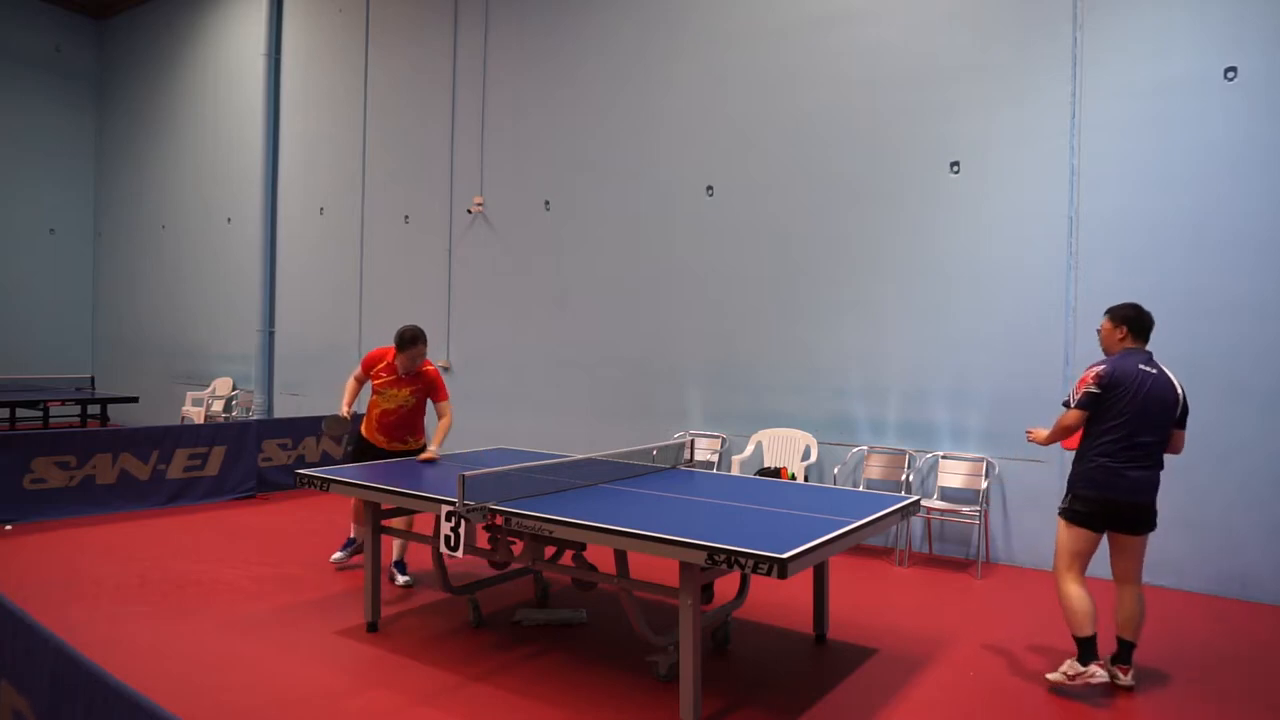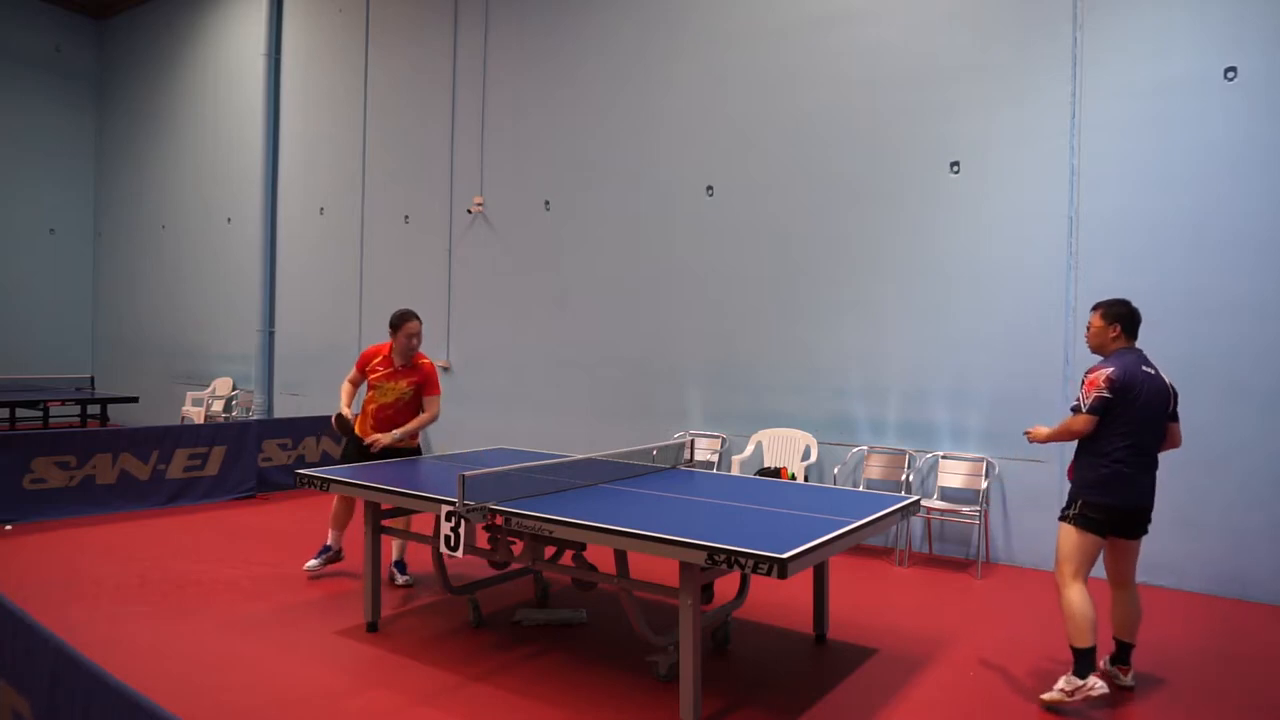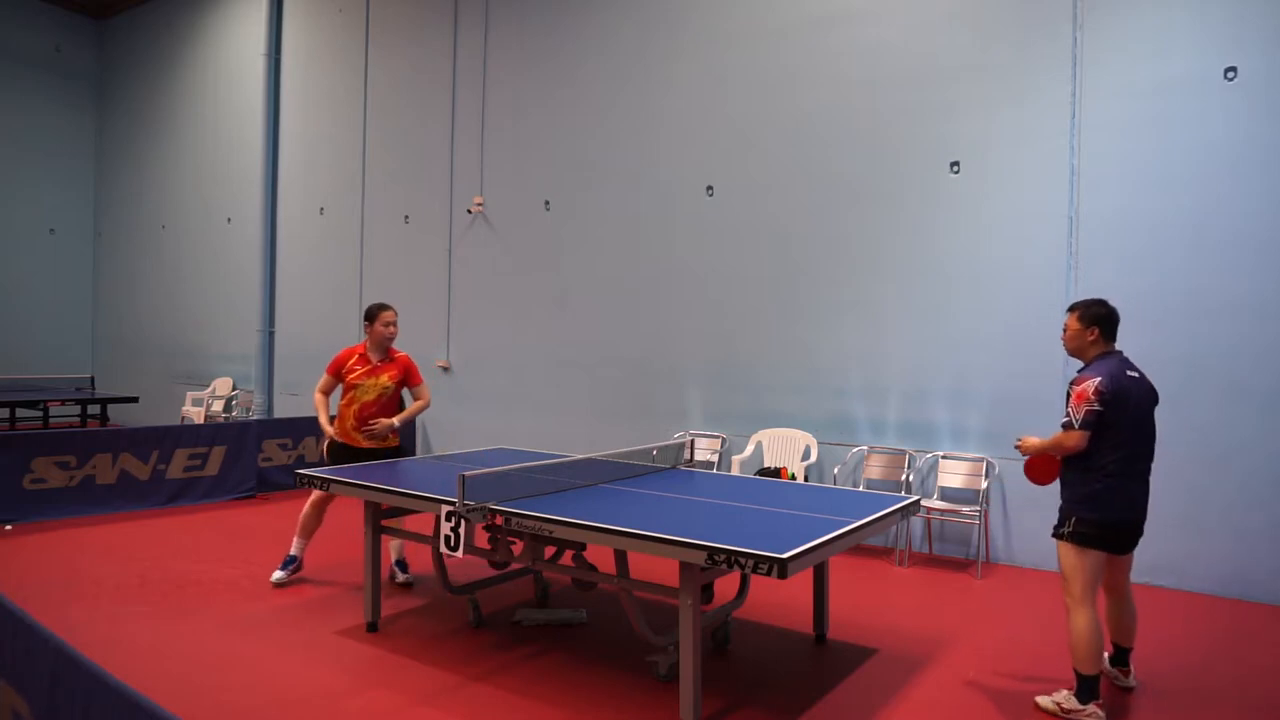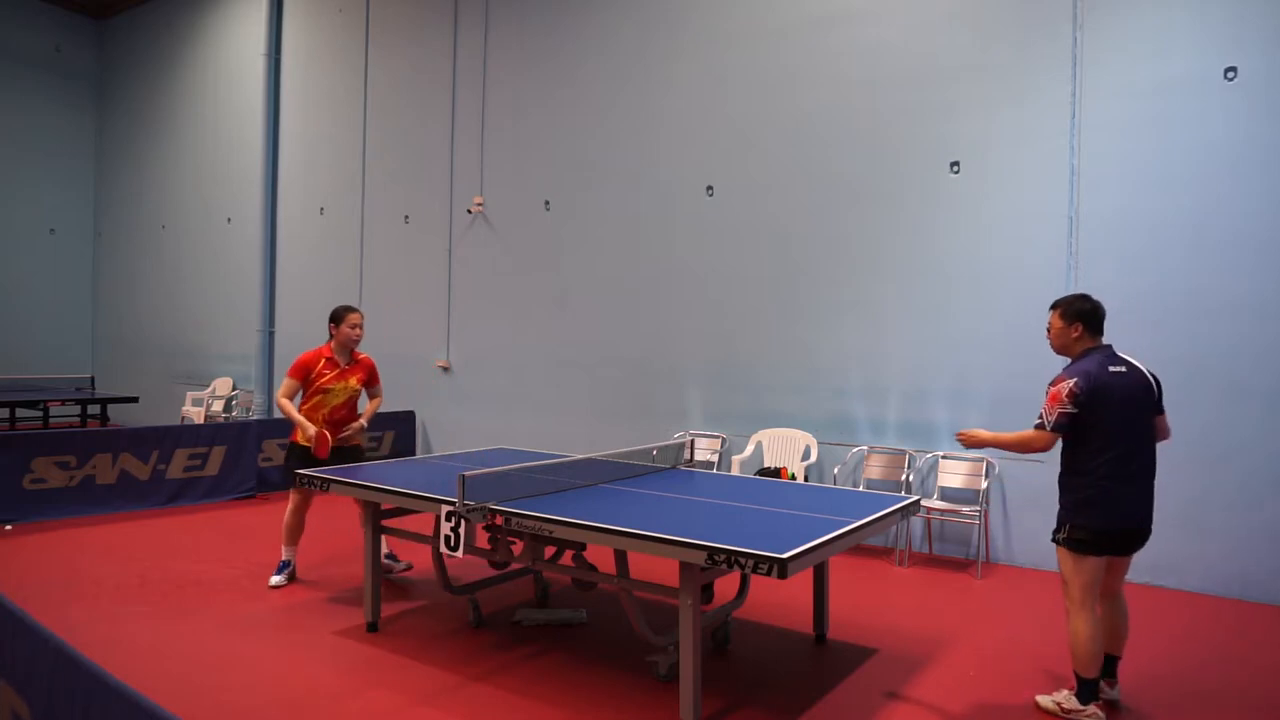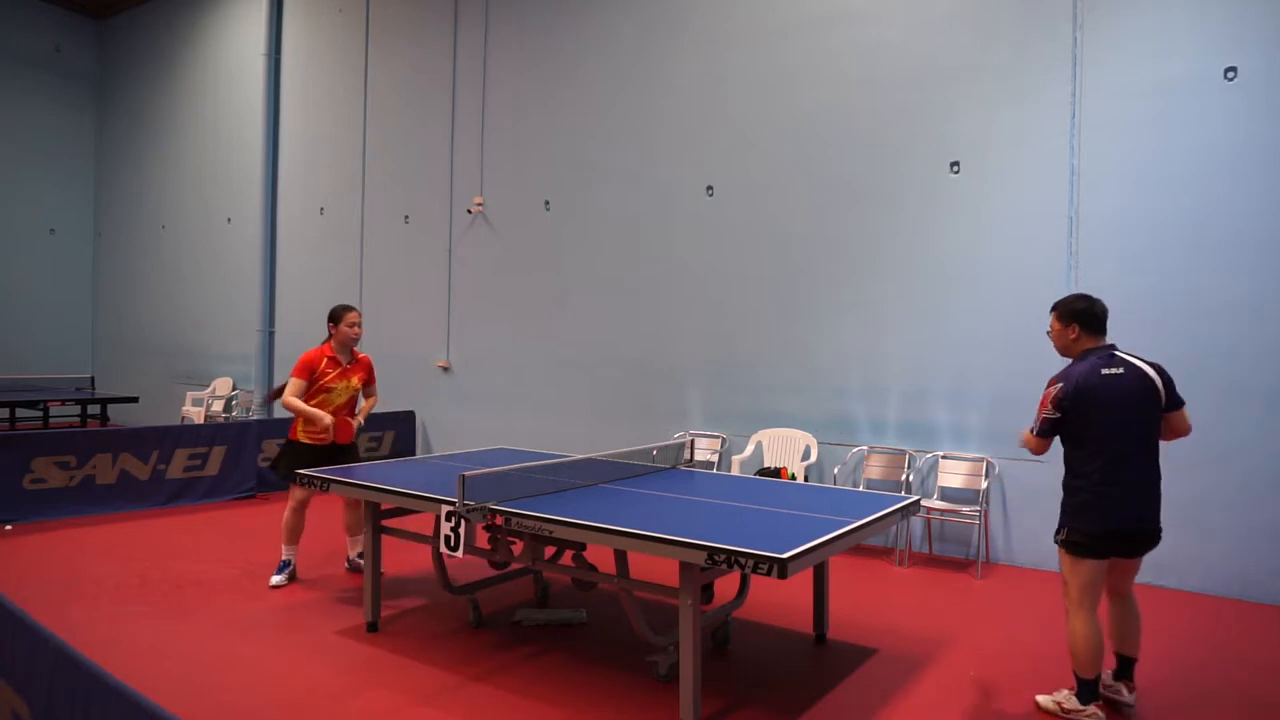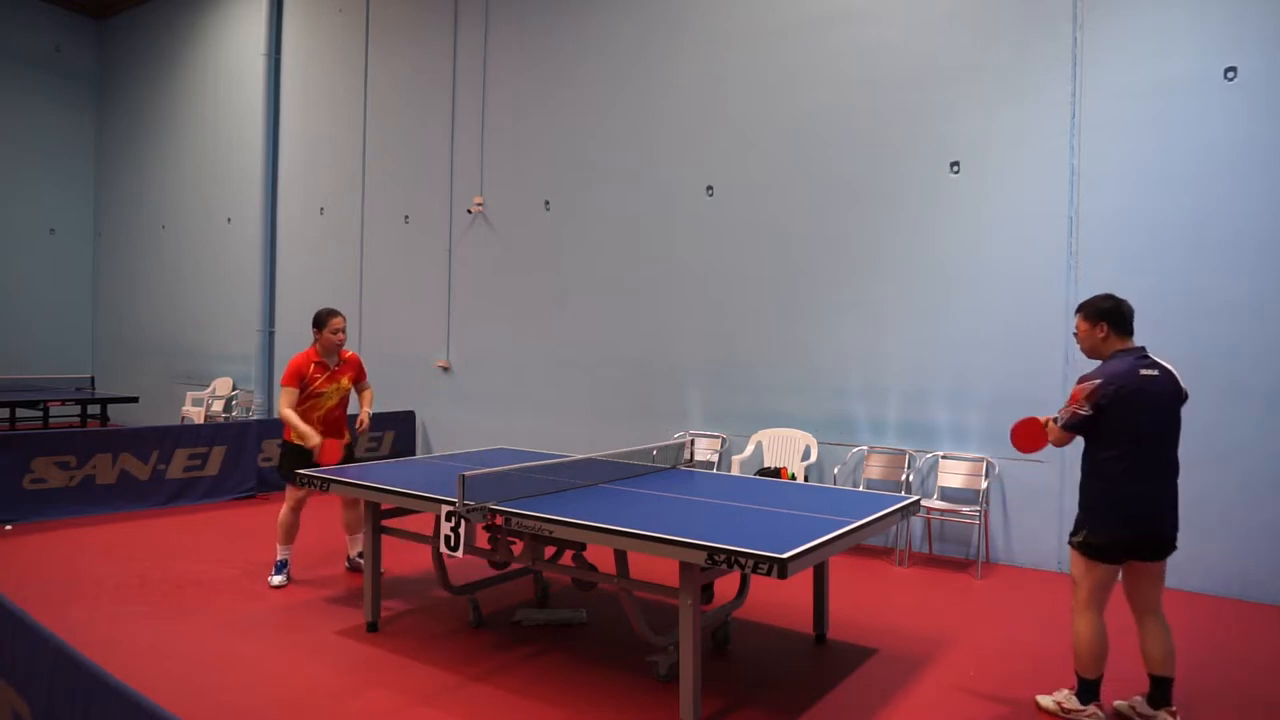
dt=0.3s
person 1, frame 1
left shoulder: (1103, 371)
right shoulder: (1171, 384)
left elbow: (1071, 422)
right elbow: (1176, 444)
left wrist: (1046, 437)
left hip: (1093, 487)
right hip: (1141, 493)
left knee: (1068, 573)
right knee: (1129, 581)
left ankle: (1087, 662)
right ankle: (1122, 664)
person 1, frame 2
left shoulder: (1106, 372)
right shoulder: (1161, 380)
left elbow: (1081, 426)
right elbow: (1172, 439)
left wrist: (1045, 435)
left hip: (1096, 492)
right hip: (1138, 495)
left knee: (1070, 580)
right knee: (1123, 582)
left ankle: (1085, 675)
right ankle: (1121, 665)
person 1, frame 3
left shoulder: (1091, 381)
right shoulder: (1142, 380)
left elbow: (1073, 442)
left wrist: (1038, 446)
left hip: (1090, 507)
right hip: (1131, 506)
left knee: (1079, 601)
right knee: (1118, 589)
right ankle: (1120, 667)
person 1, frame 4
left shoulder: (1072, 381)
right shoulder: (1141, 374)
left elbow: (1041, 440)
right elbow: (1161, 431)
left wrist: (985, 438)
left hip: (1089, 511)
right hip: (1136, 510)
left knee: (1080, 606)
right knee: (1111, 593)
right ankle: (1108, 678)
person 1, frame 5
left shoulder: (1065, 385)
right shoulder: (1150, 373)
left elbow: (1037, 445)
right elbow: (1179, 427)
left wrist: (1029, 436)
left hip: (1089, 514)
right hip: (1141, 512)
left knee: (1080, 607)
right knee: (1121, 592)
right ankle: (1123, 680)
person 1, frame 6
left shoulder: (1098, 382)
right shoulder: (1170, 377)
left elbow: (1059, 437)
left wrist: (1059, 418)
right wrist: (1073, 417)
left hip: (1107, 517)
right hip: (1158, 516)
left knee: (1087, 608)
right knee: (1148, 609)
person 2, frame 1
left shoulder: (431, 376)
right shoulder: (376, 358)
left elbow: (445, 417)
right elbow: (356, 379)
left wrist: (433, 448)
right wrist: (346, 405)
left hip: (408, 447)
right hip: (370, 439)
left ankle: (397, 563)
right ankle: (355, 540)
person 2, frame 2
left shoulder: (425, 368)
right shoulder: (372, 355)
left elbow: (431, 413)
right elbow: (351, 382)
left wrist: (393, 435)
right wrist: (345, 408)
left hip: (402, 446)
right hip: (363, 438)
right knee: (344, 492)
left ankle: (397, 563)
right ankle: (333, 548)
person 2, frame 3
left shoulder: (403, 363)
right shoulder: (345, 358)
left elbow: (424, 400)
right elbow: (320, 393)
left wrist: (395, 422)
right wrist: (326, 425)
left hip: (384, 446)
right hip: (345, 443)
right knee: (319, 499)
left ankle: (398, 564)
right ankle: (294, 559)
person 2, frame 4
left shoulder: (365, 365)
right shoulder: (309, 360)
left elbow: (376, 397)
right elbow: (282, 398)
left wrist: (362, 422)
right wrist: (304, 424)
left hip: (347, 443)
right hip: (309, 444)
right knee: (298, 503)
left ankle: (385, 557)
right ankle: (287, 563)
person 2, frame 5
left shoulder: (364, 363)
right shoulder: (311, 359)
left elbow: (371, 396)
right elbow: (288, 400)
left wrist: (359, 418)
right wrist: (317, 414)
left hip: (343, 442)
right hip: (306, 442)
left knee: (354, 498)
right knee: (298, 500)
left ankle: (355, 557)
right ankle: (287, 563)
person 2, frame 6
left shoulder: (352, 361)
right shoulder: (299, 364)
left elbow: (365, 389)
right elbow: (284, 410)
left wrist: (365, 411)
right wrist: (308, 433)
left hip: (338, 441)
right hip: (302, 443)
left knee: (352, 496)
right knee: (294, 500)
left ankle: (356, 556)
right ankle: (282, 563)
